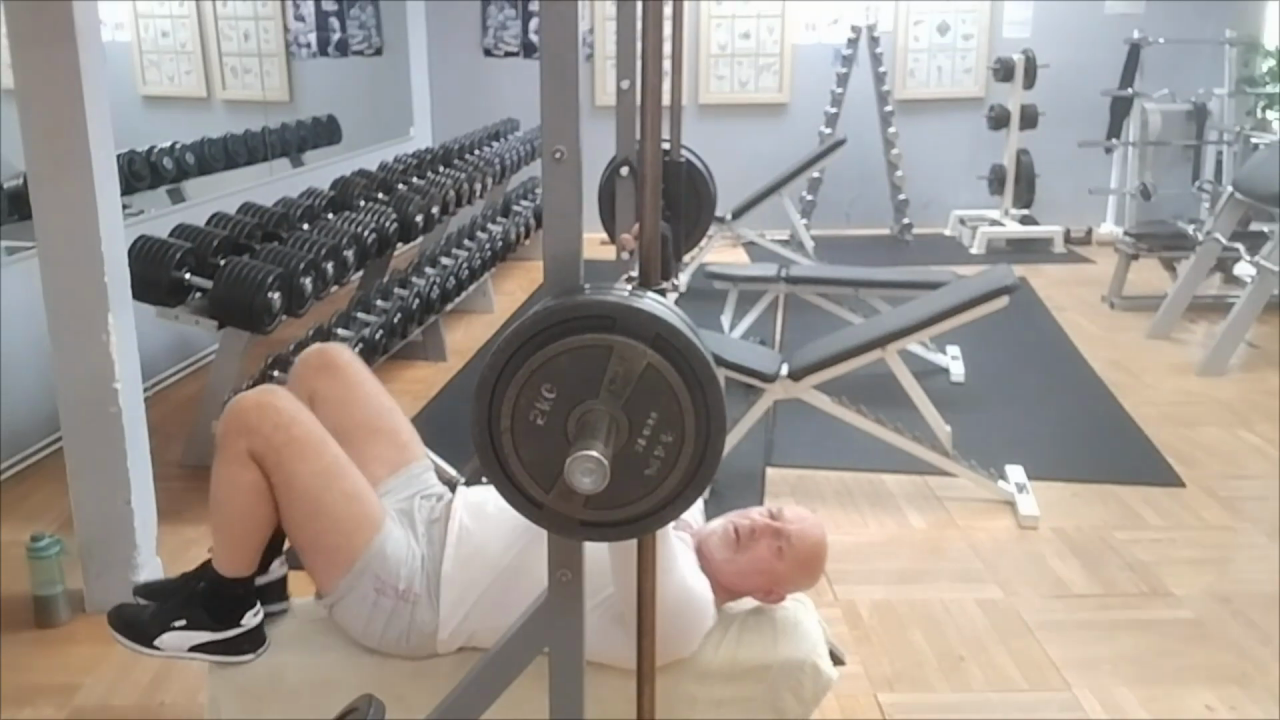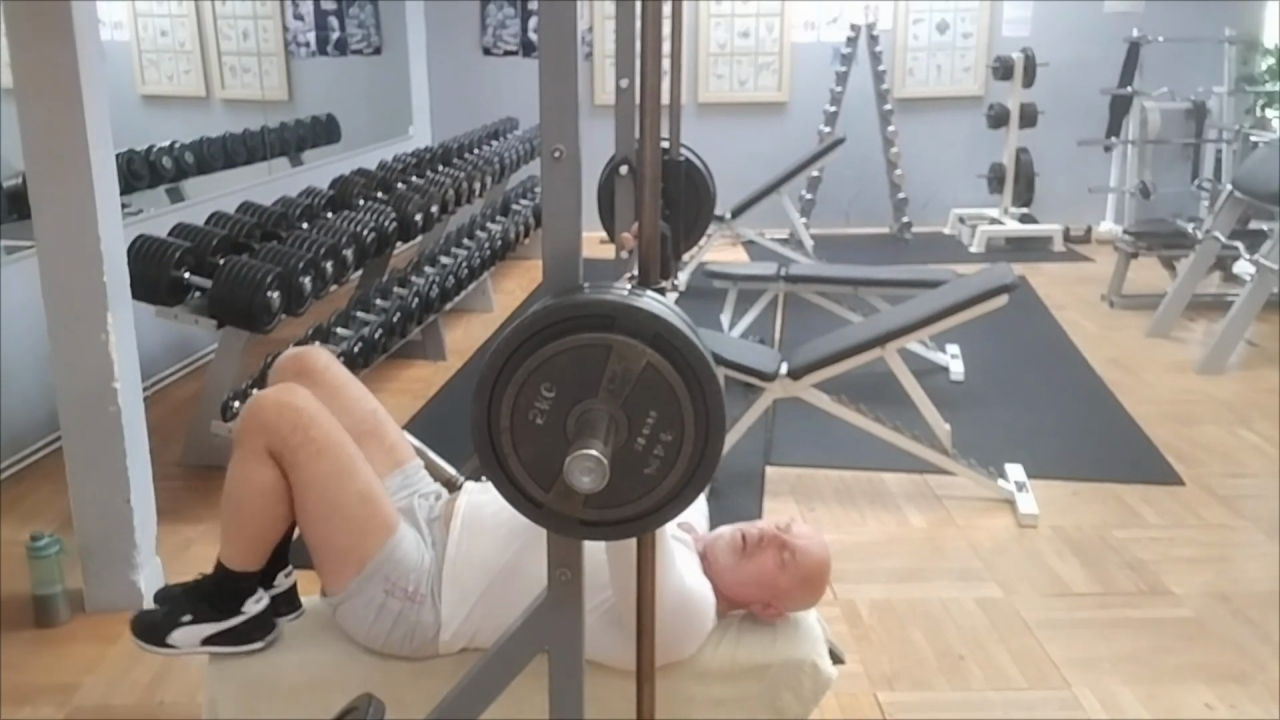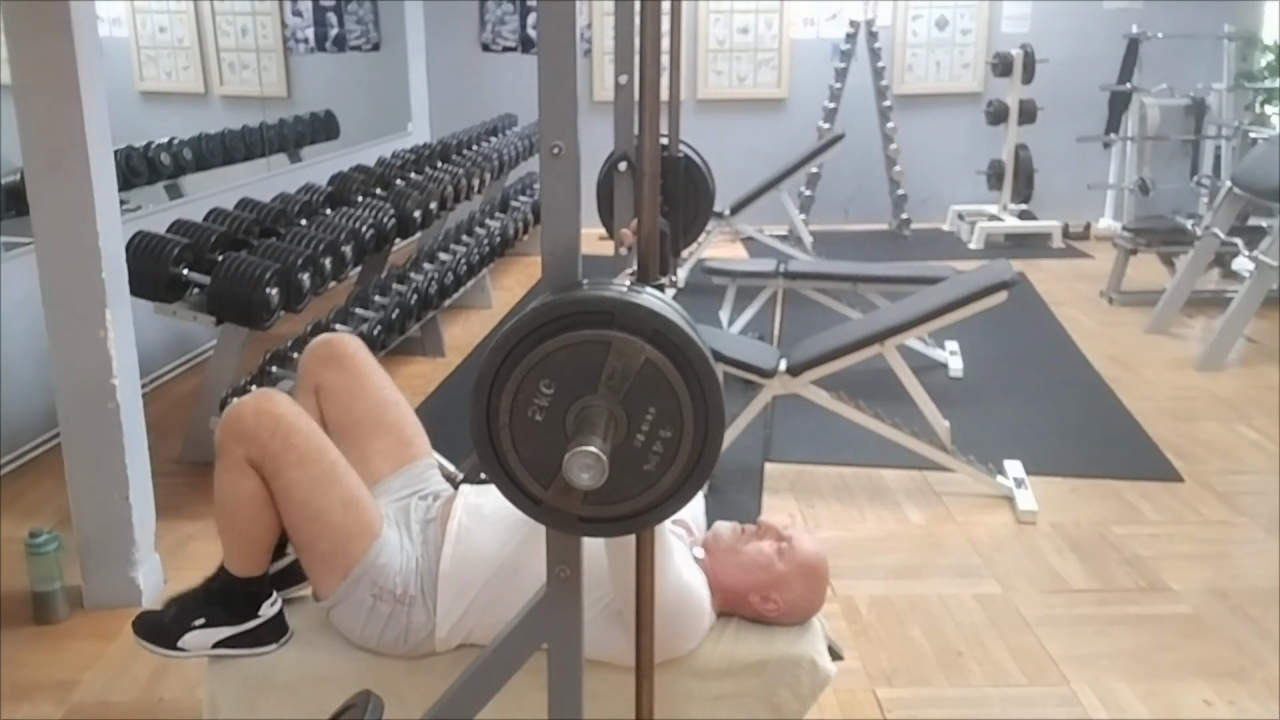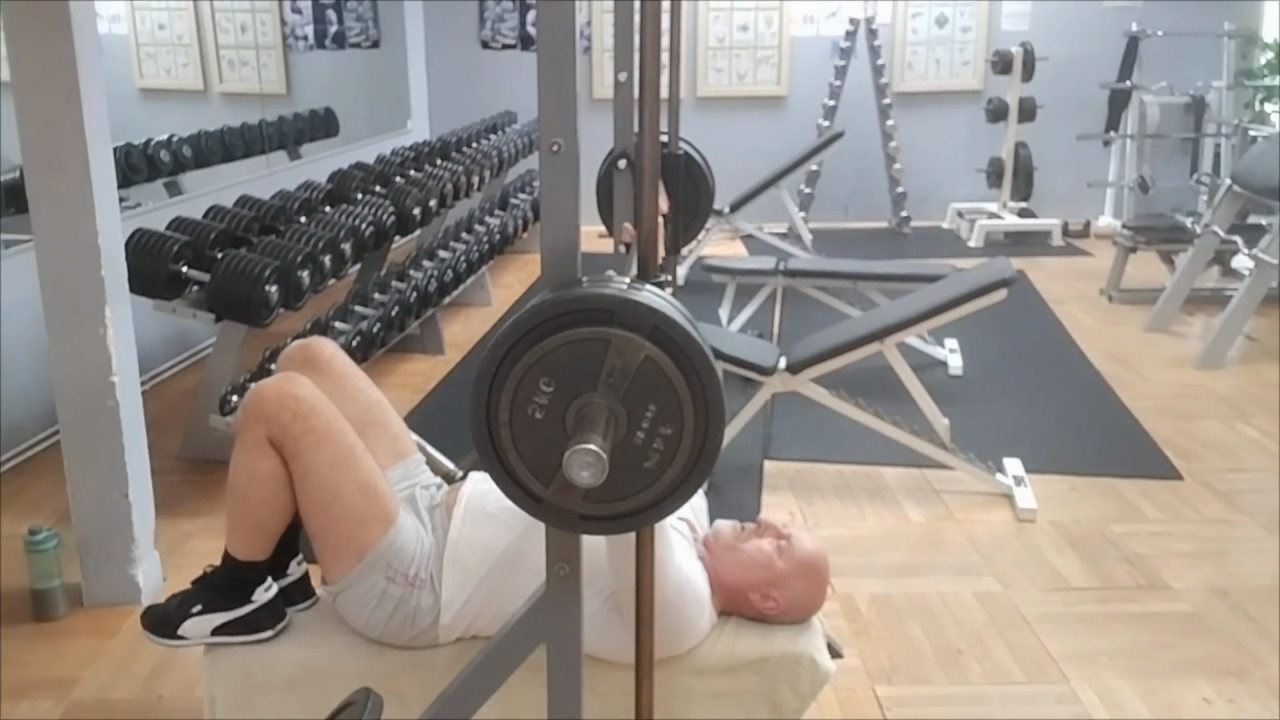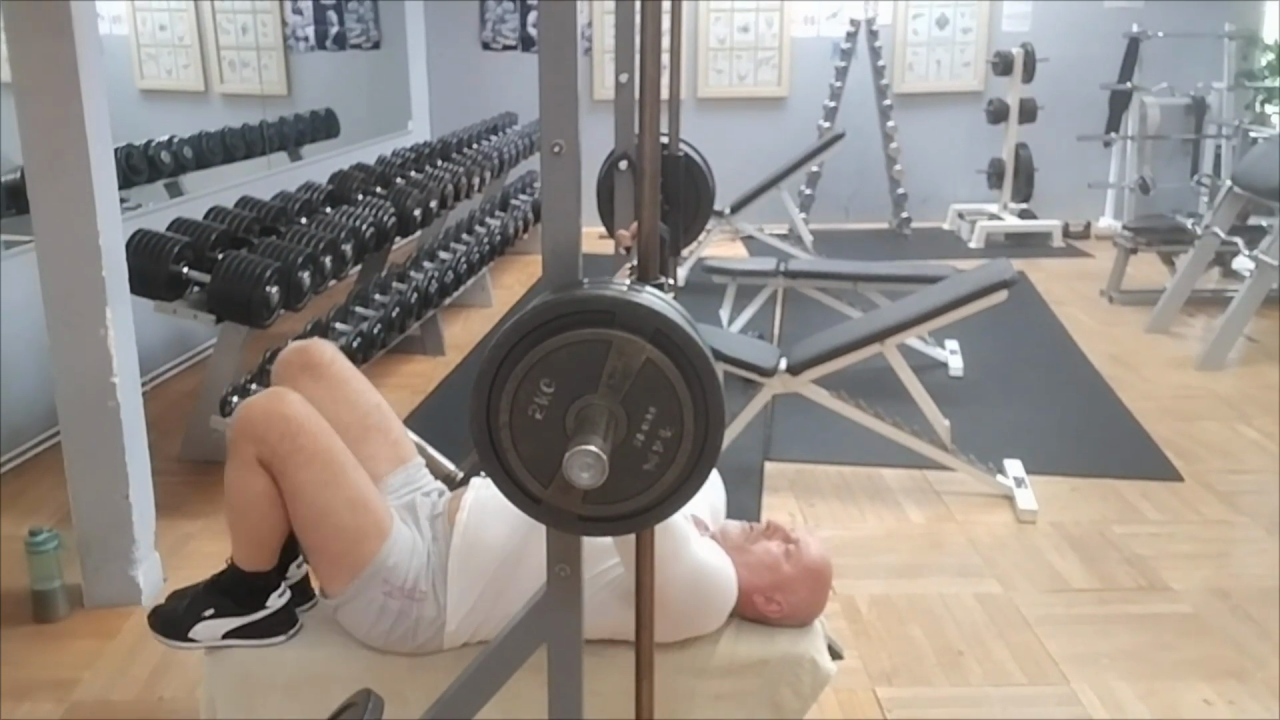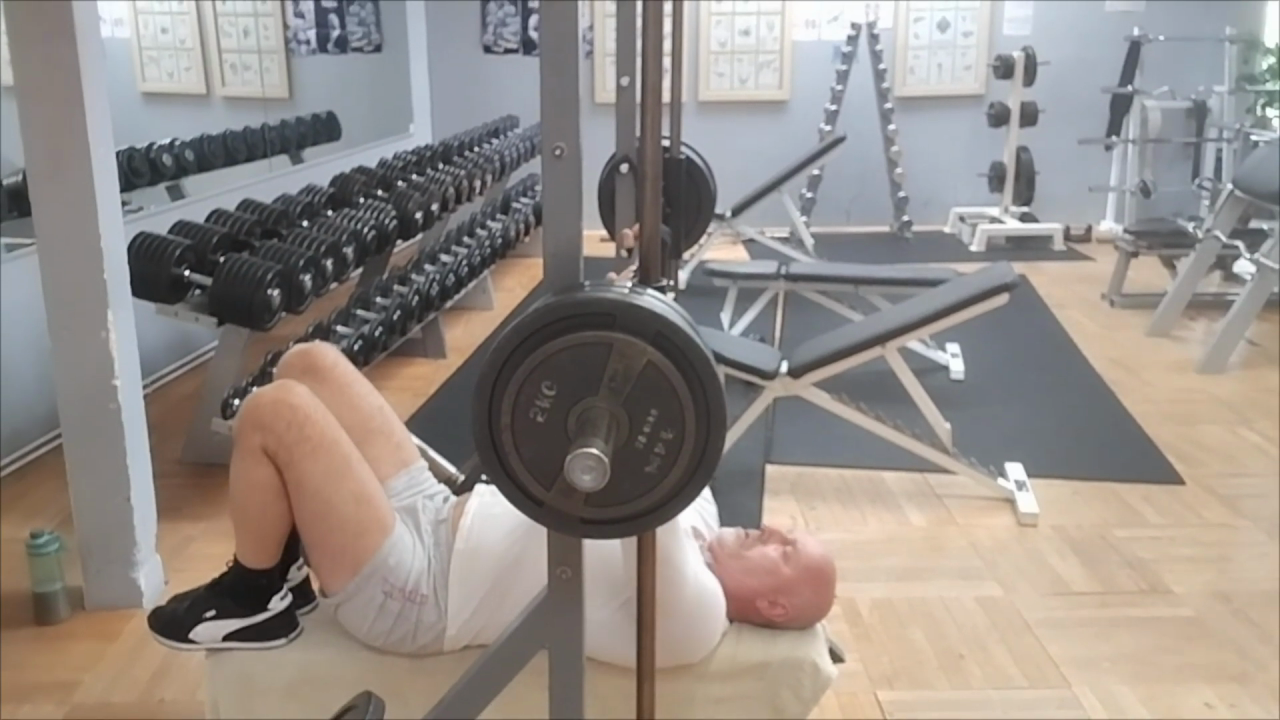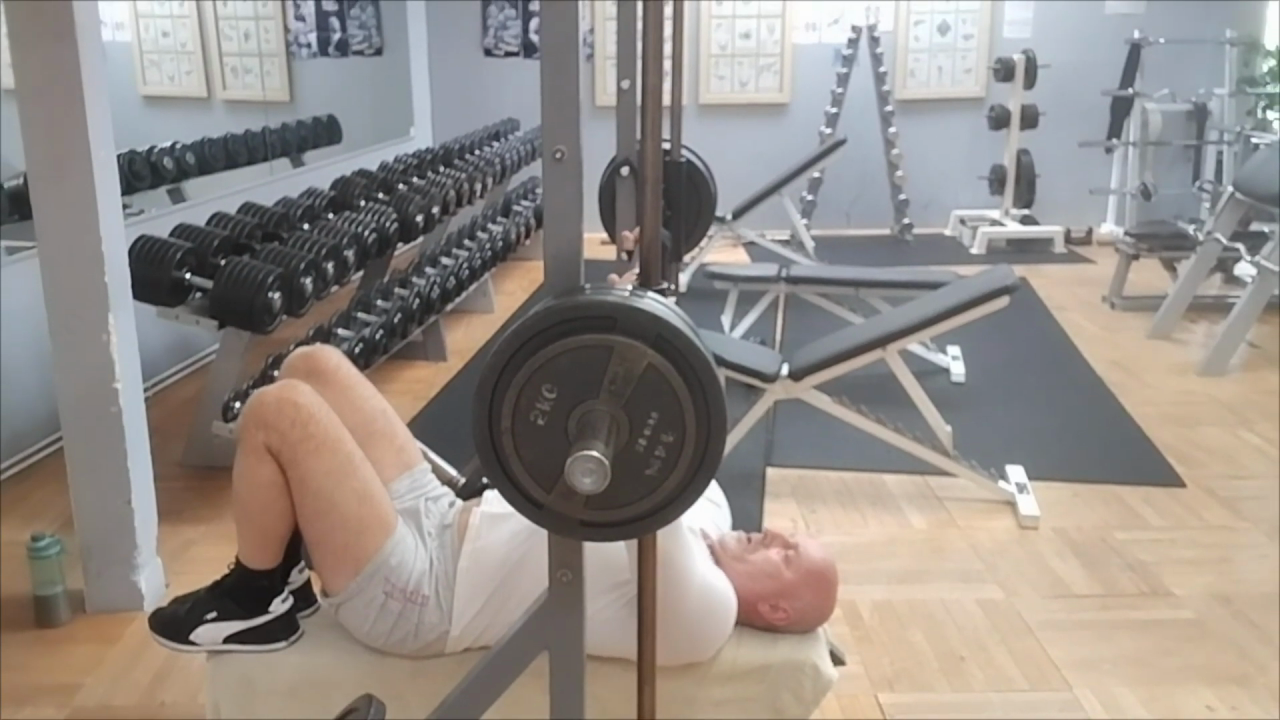
dt=0.7s
person 1, frame 1
left shoulder: (681, 609)
right shoulder: (687, 515)
left hip: (402, 594)
right hip: (429, 519)
left knee: (255, 416)
right knee: (324, 364)
left ankle: (223, 615)
right ankle: (250, 572)
person 1, frame 2
left shoulder: (682, 610)
right shoulder: (689, 517)
left hip: (404, 595)
right hip: (431, 518)
left knee: (275, 414)
right knee: (304, 365)
left ankle: (230, 604)
right ankle: (264, 577)
person 1, frame 3
left shoulder: (677, 609)
right shoulder: (686, 515)
left hip: (399, 593)
right hip: (430, 517)
left knee: (253, 420)
right knee: (331, 353)
left ankle: (240, 609)
right ankle: (276, 555)
person 1, frame 4
left shoulder: (680, 611)
right shoulder: (689, 515)
left hip: (406, 588)
right hip: (436, 512)
left knee: (276, 402)
right knee: (309, 356)
left ankle: (240, 597)
right ankle: (275, 569)
person 1, frame 5
left shoulder: (706, 588)
right shoulder: (706, 500)
left hip: (410, 591)
right hip: (430, 514)
left knee: (265, 418)
right knee: (304, 361)
left ankle: (248, 599)
right ankle: (278, 563)
person 1, frame 6
left shoulder: (695, 612)
right shoulder: (699, 518)
left hip: (411, 597)
right hip: (437, 528)
left knee: (270, 412)
right knee: (308, 361)
left ankle: (254, 598)
right ankle: (283, 559)
person 1, frame 7
left shoulder: (701, 610)
right shoulder: (708, 514)
left hip: (414, 594)
right hip: (441, 526)
left knee: (277, 409)
right knee: (311, 365)
left ankle: (255, 603)
right ankle: (279, 570)
